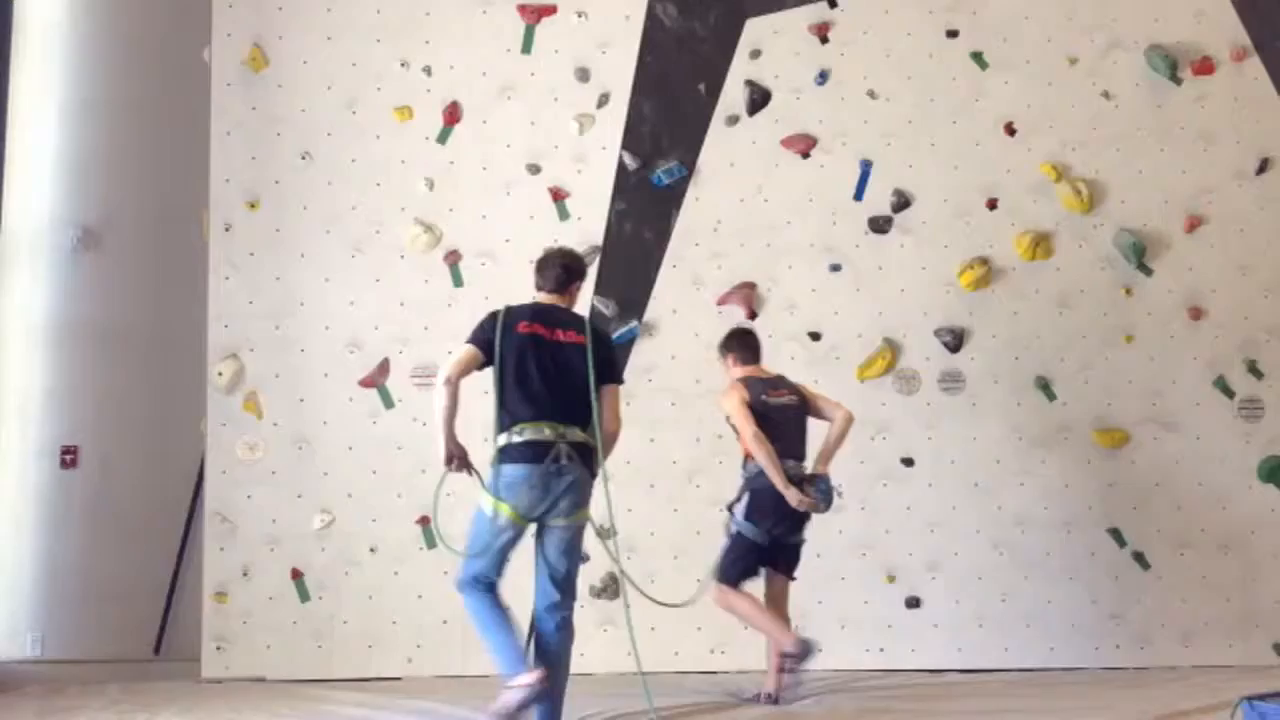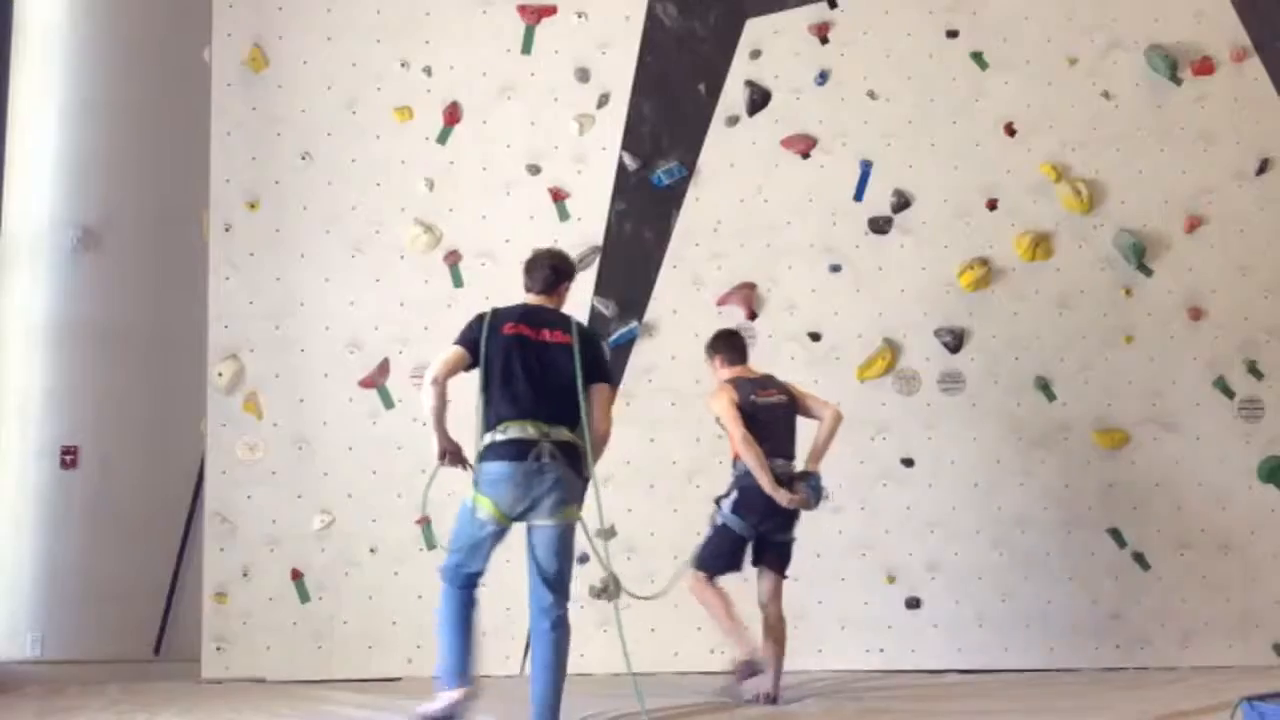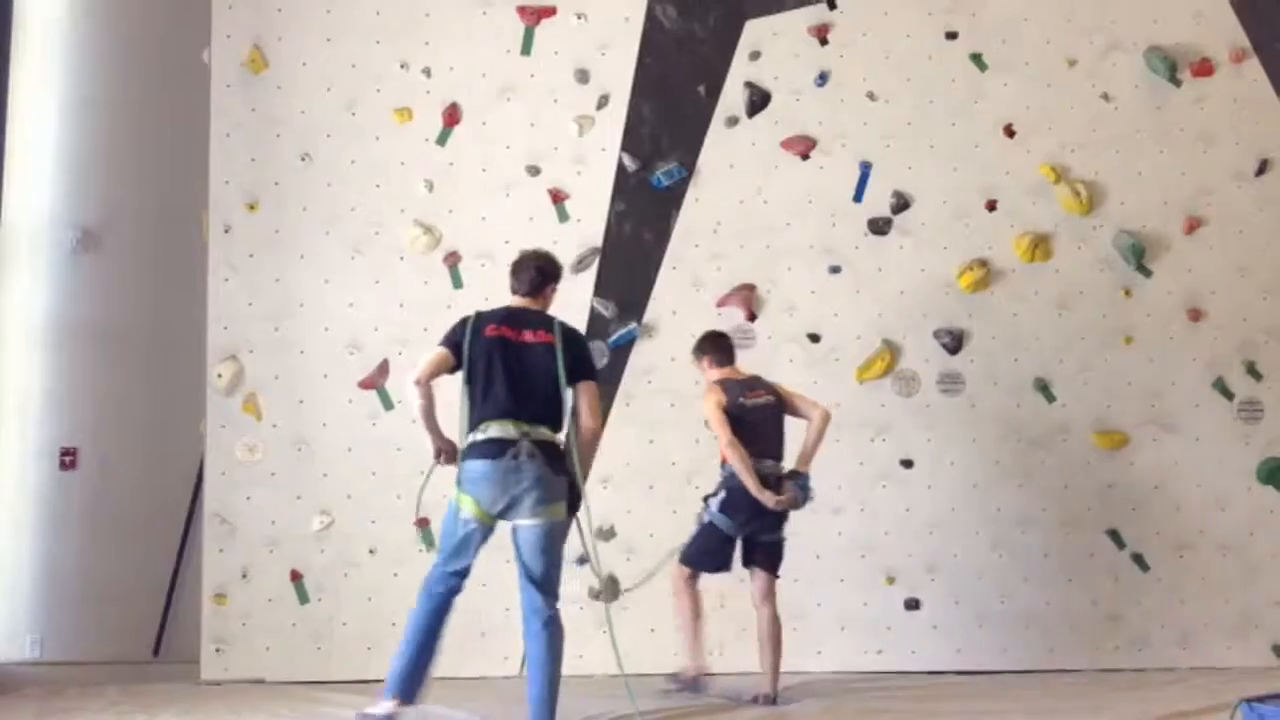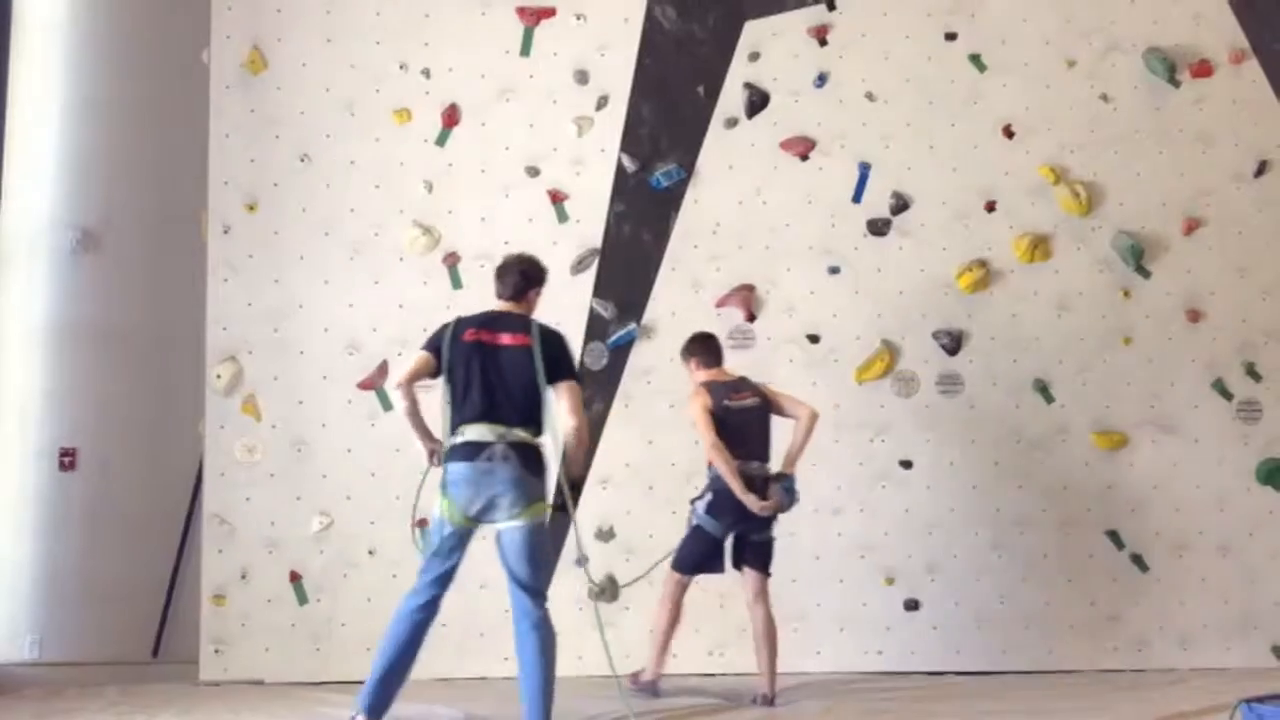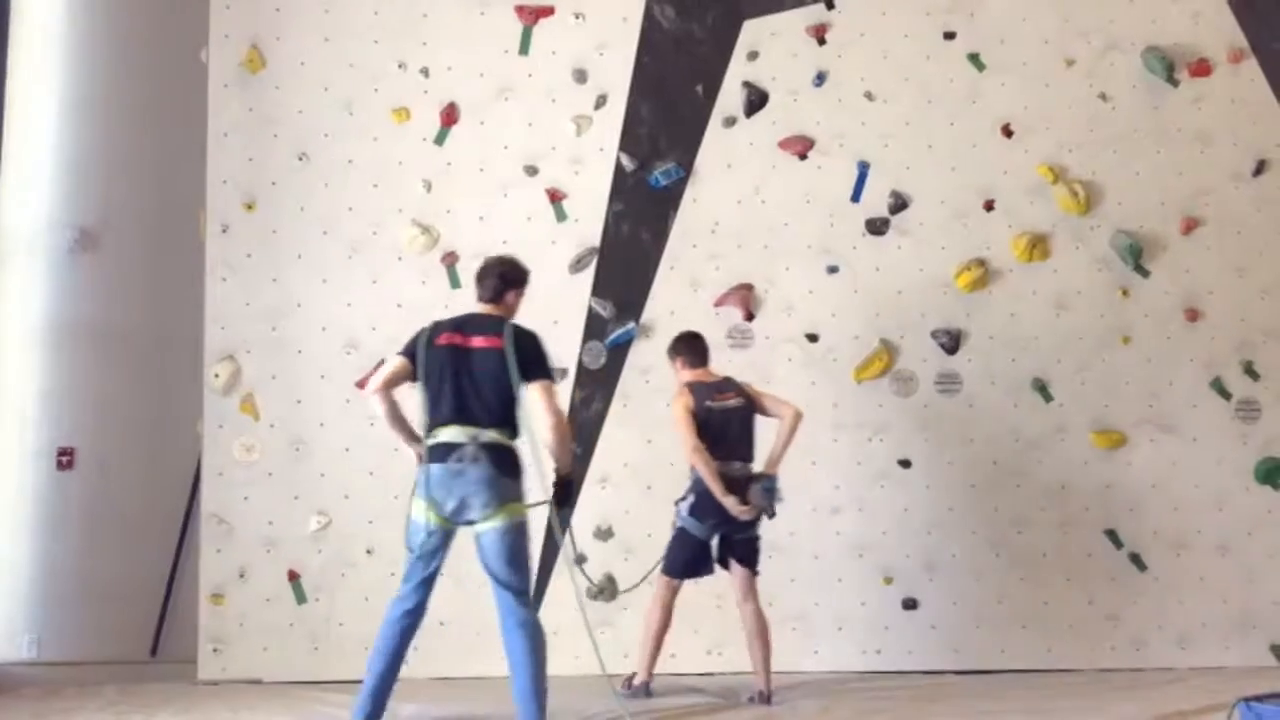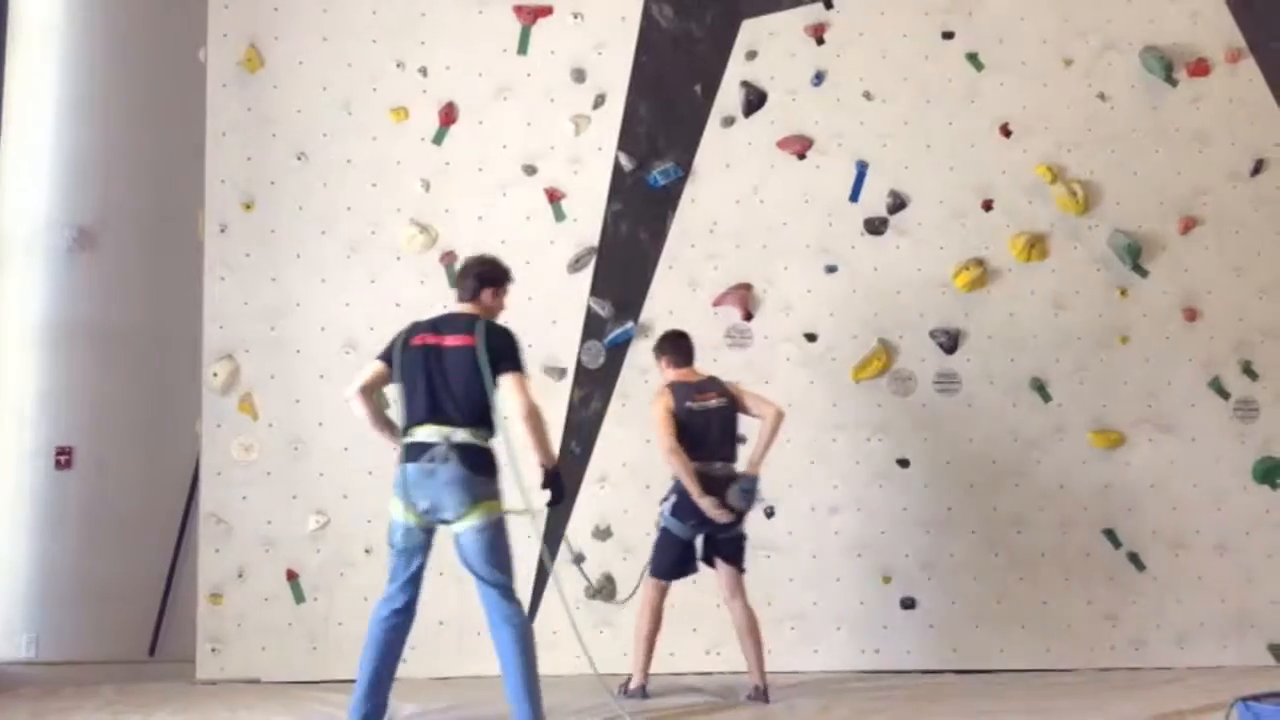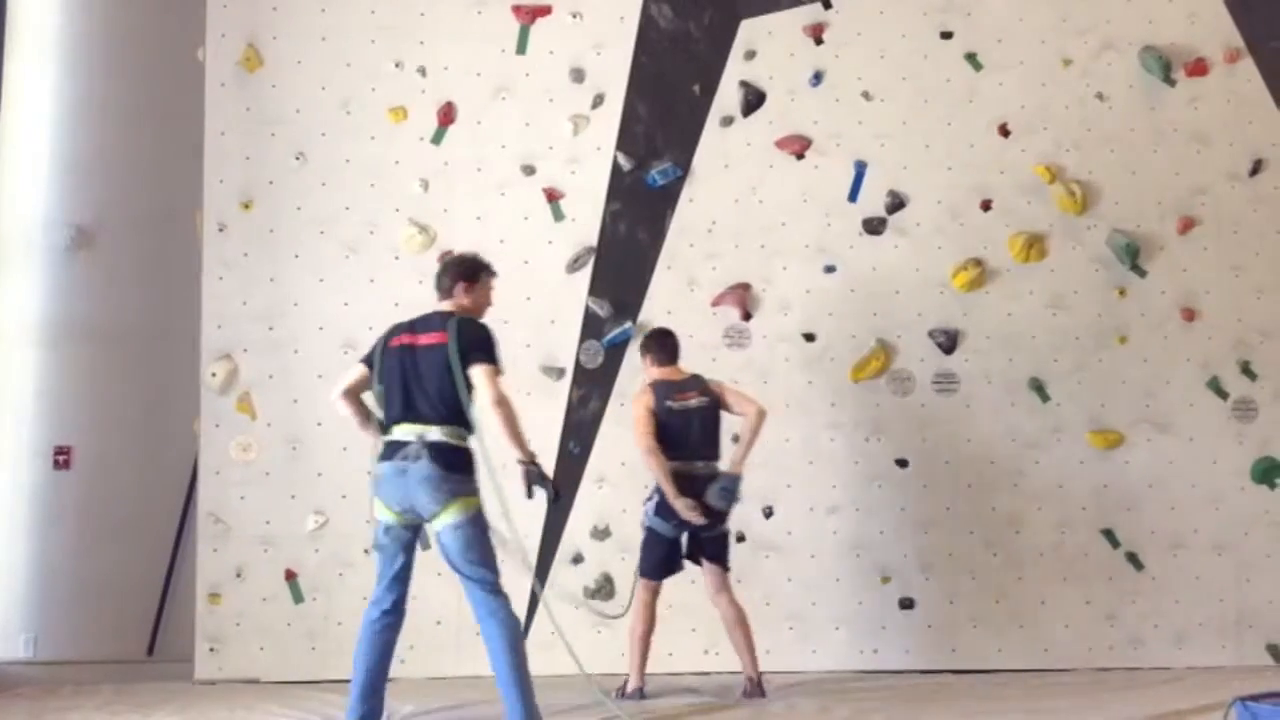
dt=0.1s
person 1, frame 1
left shoulder: (505, 321)
right shoulder: (595, 338)
left elbow: (449, 378)
right elbow: (611, 425)
left wrist: (448, 440)
left hip: (519, 467)
right hip: (574, 472)
left knee: (475, 582)
right knee: (556, 603)
left ankle: (522, 672)
person 1, frame 2
left shoulder: (492, 323)
right shoulder: (584, 338)
left elbow: (436, 377)
right elbow: (601, 424)
left wrist: (441, 437)
right wrist: (578, 474)
left hip: (503, 466)
right hip: (563, 472)
left knee: (458, 576)
right knee: (551, 604)
person 1, frame 3
left shoulder: (476, 325)
right shoulder: (567, 338)
left elbow: (421, 378)
right elbow: (590, 423)
left wrist: (436, 438)
right wrist: (576, 479)
left hip: (483, 466)
right hip: (543, 471)
left knee: (441, 583)
right knee: (540, 605)
person 1, frame 4
left shoulder: (457, 331)
right shoulder: (548, 340)
left elbow: (403, 382)
right elbow: (575, 422)
left wrist: (427, 440)
right wrist: (572, 479)
left hip: (464, 470)
right hip: (522, 473)
left knee: (426, 591)
right knee: (530, 607)
person 1, frame 5
left shoulder: (435, 333)
right shoulder: (521, 340)
left elbow: (377, 387)
right elbow: (552, 416)
left wrist: (412, 441)
right wrist: (563, 470)
left hip: (437, 473)
right hip: (492, 475)
left knee: (410, 598)
right knee: (516, 605)
person 1, frame 6
left shoulder: (413, 335)
right shoulder: (496, 337)
left elbow: (359, 391)
right elbow: (523, 407)
right wrist: (550, 466)
left hip: (414, 472)
right hip: (468, 474)
left knee: (398, 598)
right knee: (502, 603)
person 1, frame 7
left shoulder: (396, 335)
right shoulder: (470, 332)
left elbow: (343, 393)
right elbow: (492, 398)
right wrist: (526, 456)
left hip: (391, 472)
right hip: (442, 473)
left knee: (386, 600)
right knee: (489, 595)
person 2, frame 1
left shoulder: (734, 392)
right shoulder: (791, 388)
left elbow: (754, 438)
right elbow: (843, 416)
left wrist: (785, 491)
right wrist: (820, 467)
left hip: (761, 495)
right hip: (796, 499)
left knee: (726, 590)
right knee: (775, 597)
left ankle: (791, 642)
right ankle: (773, 687)
person 2, frame 2
left shoulder: (724, 392)
right shoulder: (780, 387)
left elbow: (742, 438)
right elbow: (832, 413)
left wrist: (772, 491)
right wrist: (811, 465)
left hip: (750, 493)
right hip: (787, 496)
left knee: (701, 579)
right knee: (770, 597)
left ankle: (750, 654)
right ankle: (769, 687)
person 2, frame 3
left shoulder: (712, 393)
right shoulder: (767, 388)
left elbow: (728, 441)
right elbow: (820, 415)
left wrist: (759, 492)
right wrist: (800, 466)
left hip: (736, 495)
right hip: (775, 494)
left knee: (684, 575)
right knee: (763, 598)
left ankle: (693, 667)
right ankle: (770, 689)
person 2, frame 4
left shoulder: (700, 395)
right shoulder: (756, 388)
left elbow: (712, 445)
right elbow: (808, 414)
left wrist: (744, 496)
right wrist: (787, 467)
left hip: (723, 497)
right hip: (763, 494)
left knee: (675, 583)
right knee: (756, 597)
left ankle: (652, 674)
right ankle: (767, 690)
person 2, frame 5
left shoulder: (683, 396)
right shoulder: (741, 389)
left elbow: (693, 447)
right elbow: (792, 414)
left wrist: (723, 496)
right wrist: (771, 467)
left hip: (705, 497)
right hip: (744, 495)
left knee: (666, 587)
right knee: (747, 597)
left ankle: (642, 678)
right ankle: (763, 687)
person 2, frame 6
left shoulder: (665, 397)
right shoulder: (725, 388)
left elbow: (670, 448)
right elbow: (774, 414)
left wrist: (700, 498)
right wrist: (753, 468)
left hip: (687, 498)
right hip: (728, 495)
left knee: (655, 589)
right knee: (734, 593)
left ankle: (638, 681)
right ankle: (759, 684)
person 2, frame 7
left shoulder: (647, 395)
right shoulder: (709, 387)
left elbow: (648, 448)
right elbow: (756, 412)
left wrist: (674, 498)
right wrist: (736, 465)
left hip: (674, 495)
right hip: (711, 493)
left knee: (646, 591)
right knee: (721, 590)
left ankle: (635, 683)
right ankle: (752, 674)
